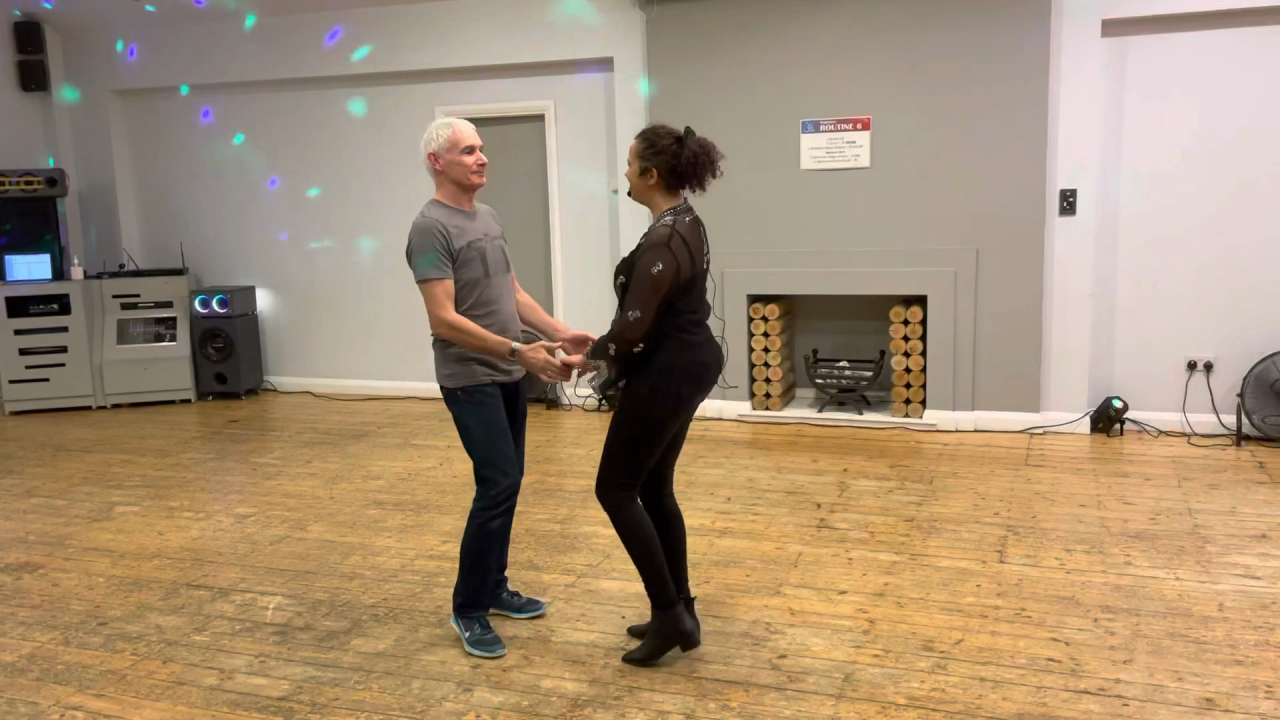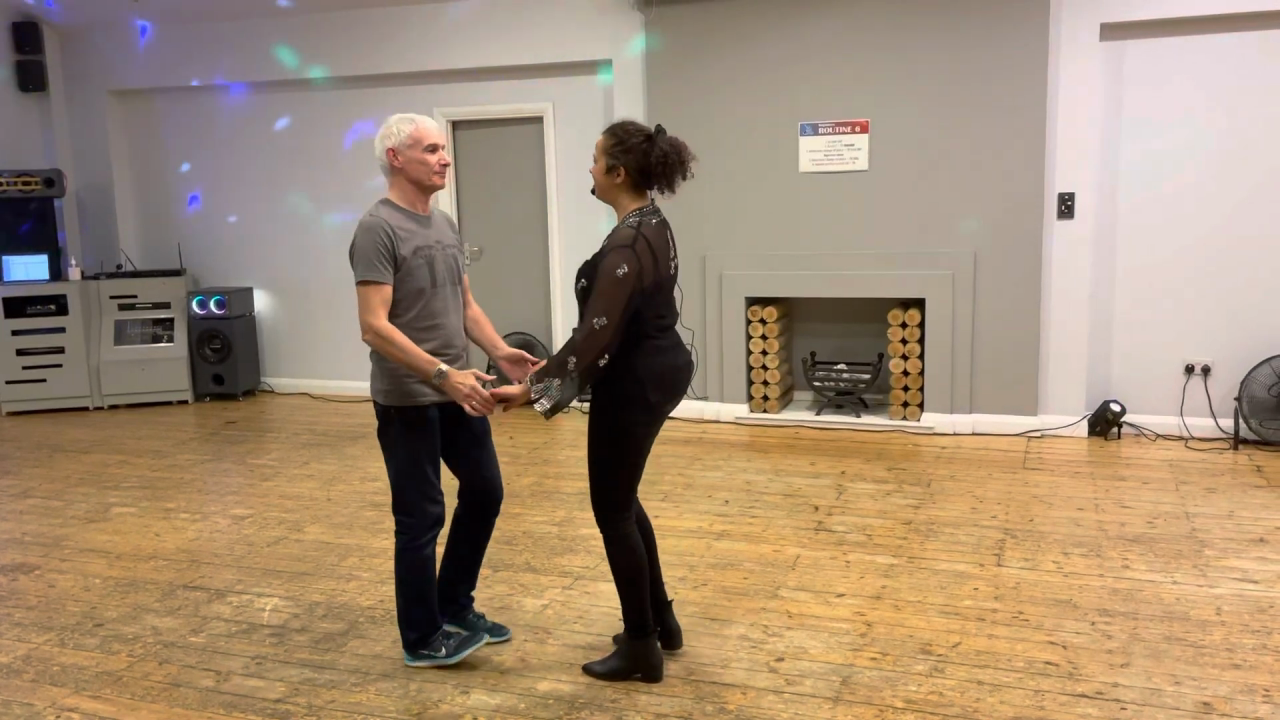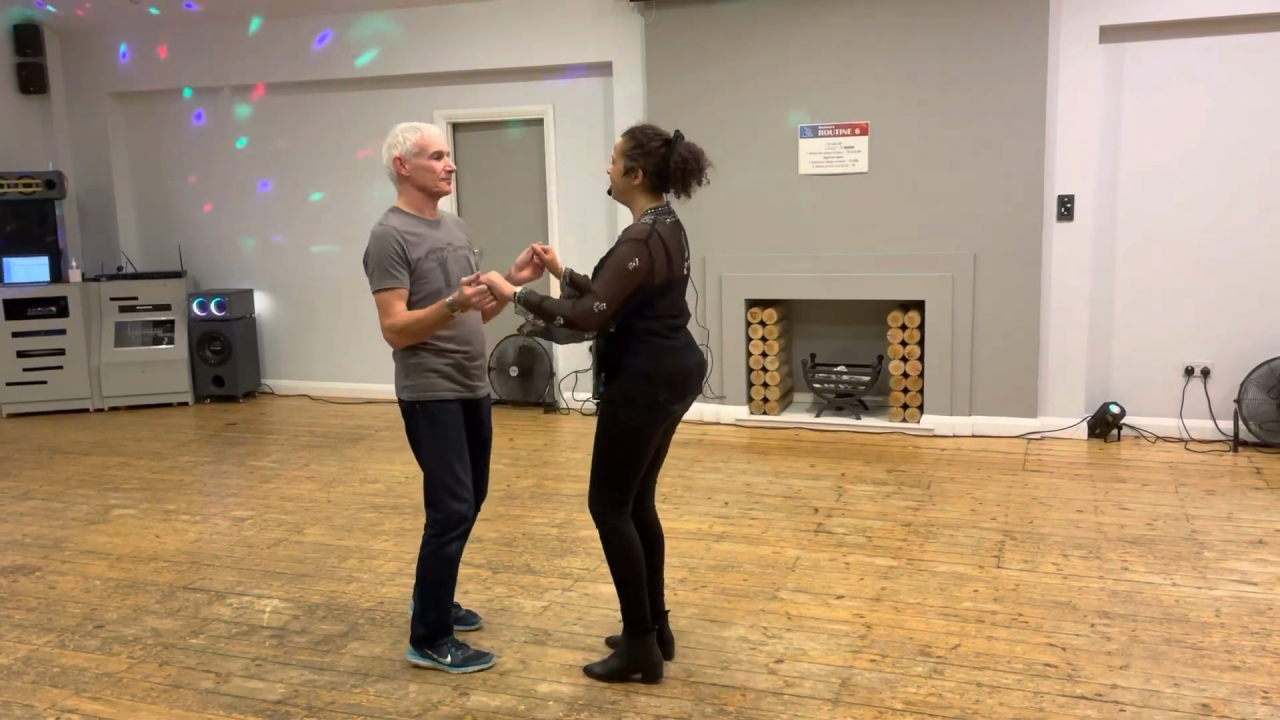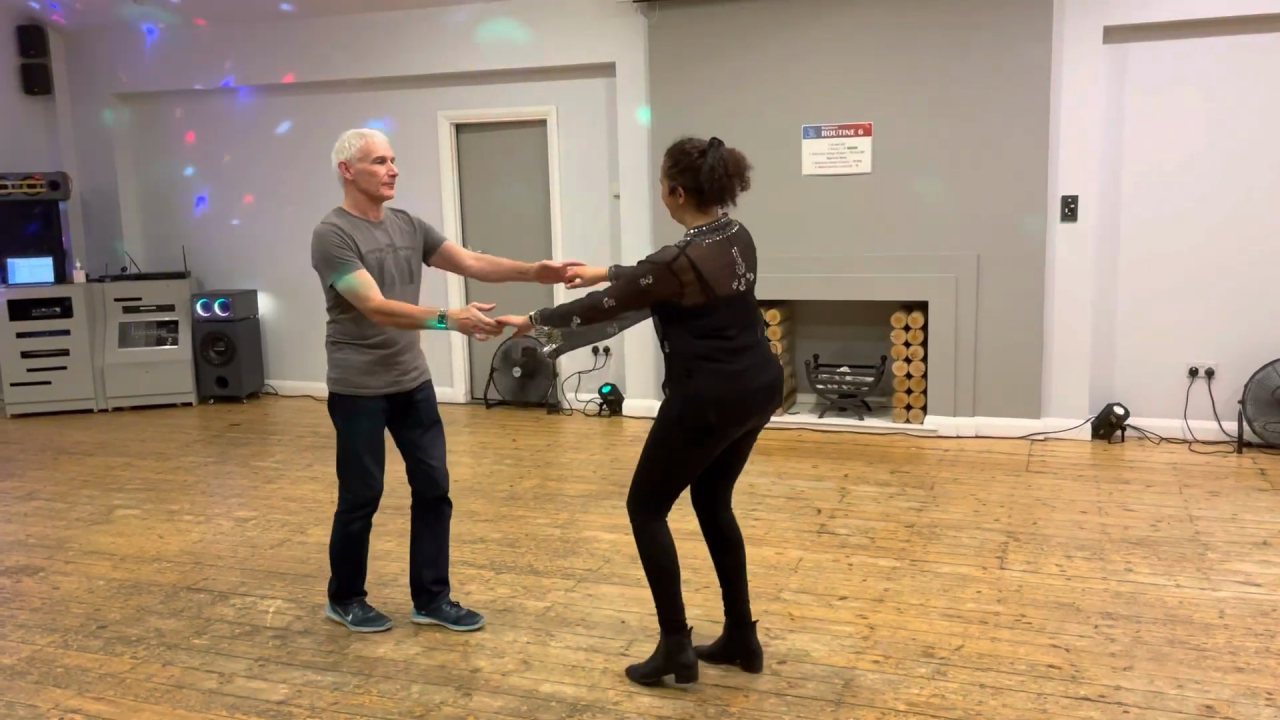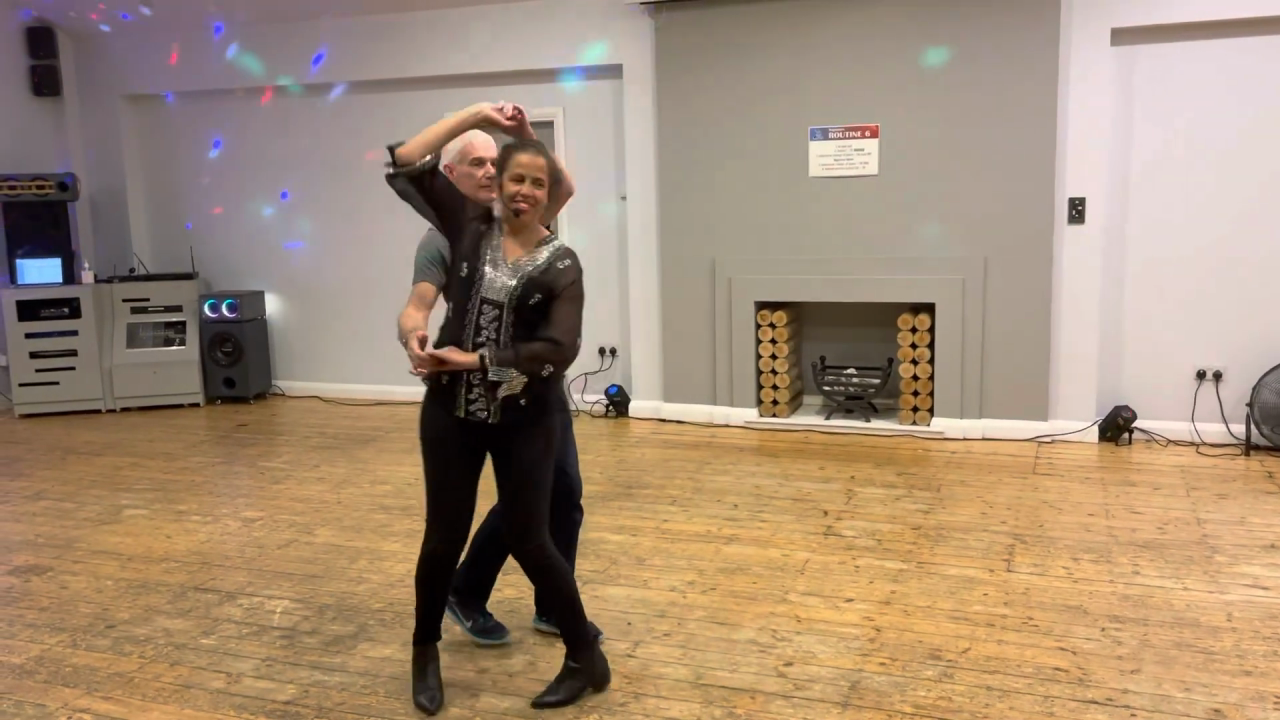
dt=1s
person 1, frame 1
left shoulder: (662, 240)
right shoulder: (686, 224)
left elbow: (635, 327)
left wrist: (587, 357)
right wrist: (601, 347)
left hip: (666, 374)
right hip: (690, 364)
left knee: (615, 488)
right knee: (653, 487)
left ankle: (669, 616)
right ankle: (677, 611)
person 1, frame 2
left shoulder: (626, 242)
right shoulder: (653, 226)
left elbow: (597, 334)
left wrist: (533, 387)
right wrist: (554, 366)
left hip: (635, 385)
right hip: (661, 371)
left knee: (612, 510)
right knee: (622, 499)
left ankle: (641, 649)
right ankle: (660, 622)
person 1, frame 3
left shoulder: (641, 237)
right shoulder: (666, 226)
left elbow: (591, 315)
left wrist: (516, 294)
right wrist: (563, 272)
left hip: (645, 382)
right hip: (672, 373)
left knee: (609, 506)
right knee: (636, 503)
left ankle: (640, 644)
right ankle: (653, 627)
person 1, frame 4
left shoulder: (680, 259)
right shoulder: (737, 237)
left elbow: (605, 307)
left wrist: (531, 320)
right wrist: (604, 271)
left hip: (707, 399)
right hip: (758, 386)
left knee: (646, 506)
right knee: (712, 503)
left ankle: (676, 648)
right ankle: (741, 637)
person 1, frame 5
left shoulder: (561, 264)
right shoulder: (470, 226)
left elbow: (558, 350)
right elbow: (407, 171)
left wrist: (477, 362)
right wrist: (478, 117)
left hip: (523, 413)
right hip: (451, 405)
left knee: (528, 538)
right knee: (445, 535)
left ankle: (585, 661)
right ankle: (425, 654)
person 2, frame 1
left shoulder: (488, 217)
right shoulder: (431, 228)
right elbow: (444, 320)
left wrist: (558, 332)
right wrist: (519, 352)
left hip: (508, 373)
right hip: (470, 378)
left knee: (508, 481)
right knee: (499, 483)
left ankle: (493, 587)
right ankle: (469, 608)
person 2, frame 2
left shoulder: (445, 225)
right shoulder: (378, 229)
right elbow: (374, 326)
left wrist: (501, 351)
right wrist: (442, 375)
left hip: (454, 390)
right hip: (407, 398)
left knee: (485, 493)
right knee: (421, 514)
left ankle: (454, 609)
right ankle: (421, 639)
person 2, frame 3
left shoulder: (455, 226)
right shoulder: (390, 236)
right elbow: (395, 330)
left wrist: (511, 281)
right wrist: (456, 303)
left hip: (473, 388)
right hip: (430, 393)
left knee: (469, 501)
right knee: (452, 508)
left ankle: (432, 599)
right ankle: (430, 639)
person 2, frame 4
left shoulder: (409, 226)
right shoulder: (332, 235)
left elbow: (471, 263)
right elbow: (376, 309)
left wrist: (535, 270)
right wrist: (450, 319)
left hip: (411, 380)
right hip: (357, 388)
left knee: (433, 487)
right knee: (362, 495)
left ankle: (430, 598)
right ankle: (344, 598)
person 2, frame 5
right shoulder: (440, 240)
left elbow: (562, 192)
right elbow: (417, 304)
left wrist: (528, 139)
right wrist: (414, 337)
left knee: (567, 493)
left ankle: (554, 608)
right ankle: (465, 598)
